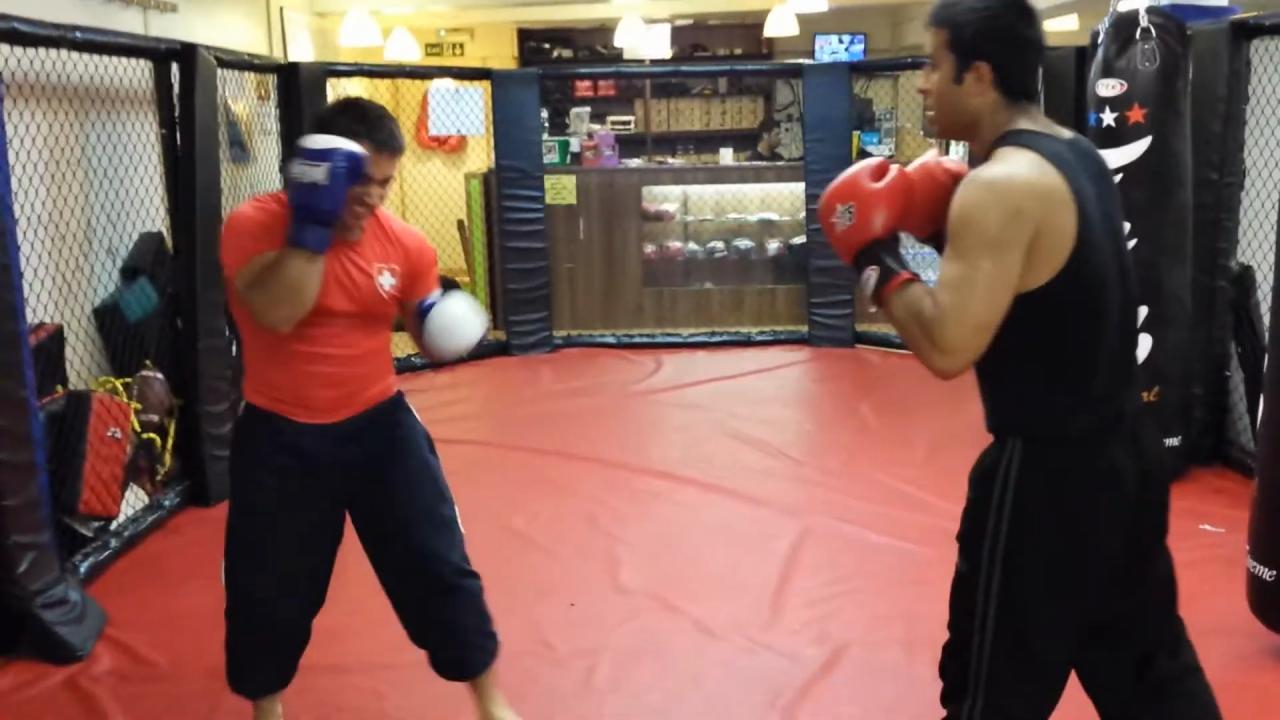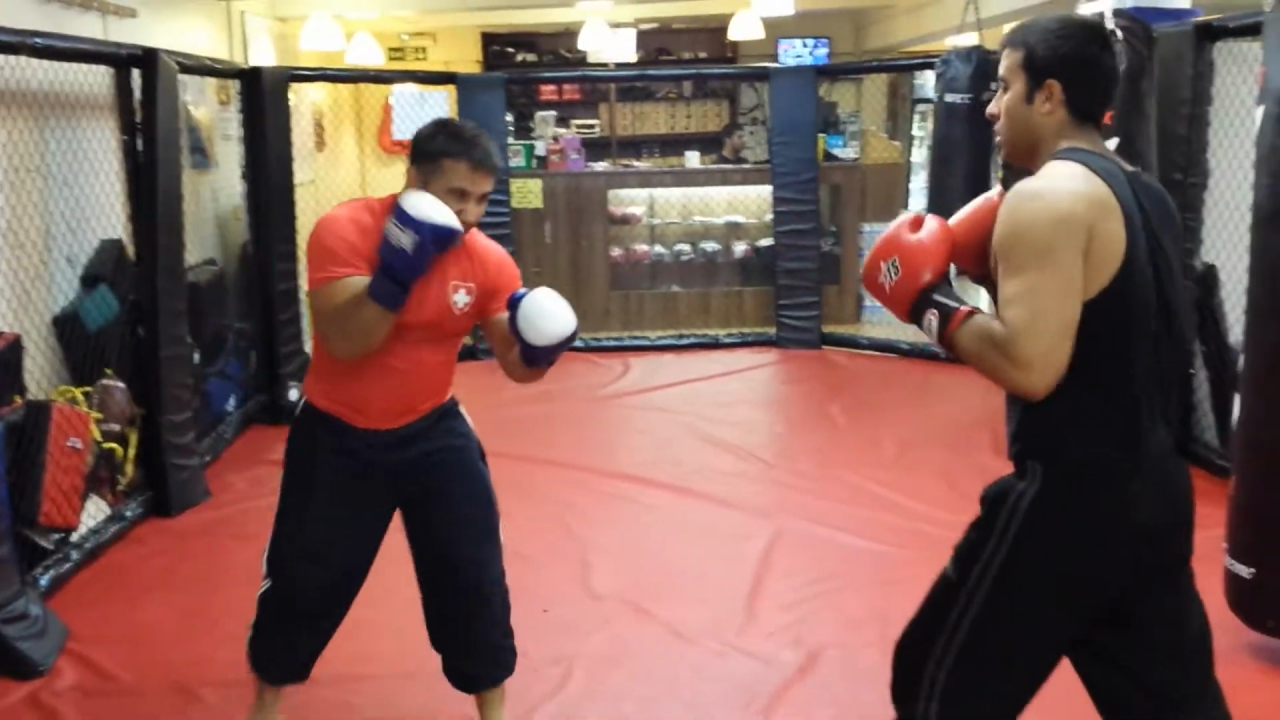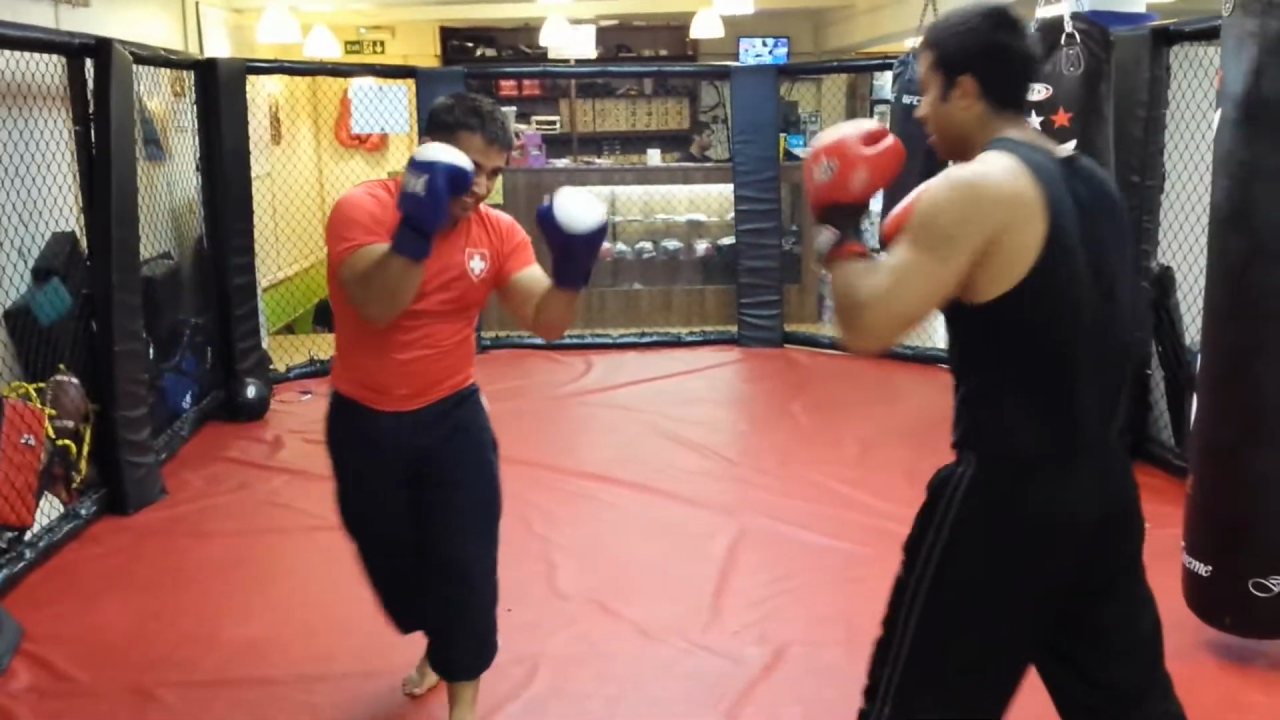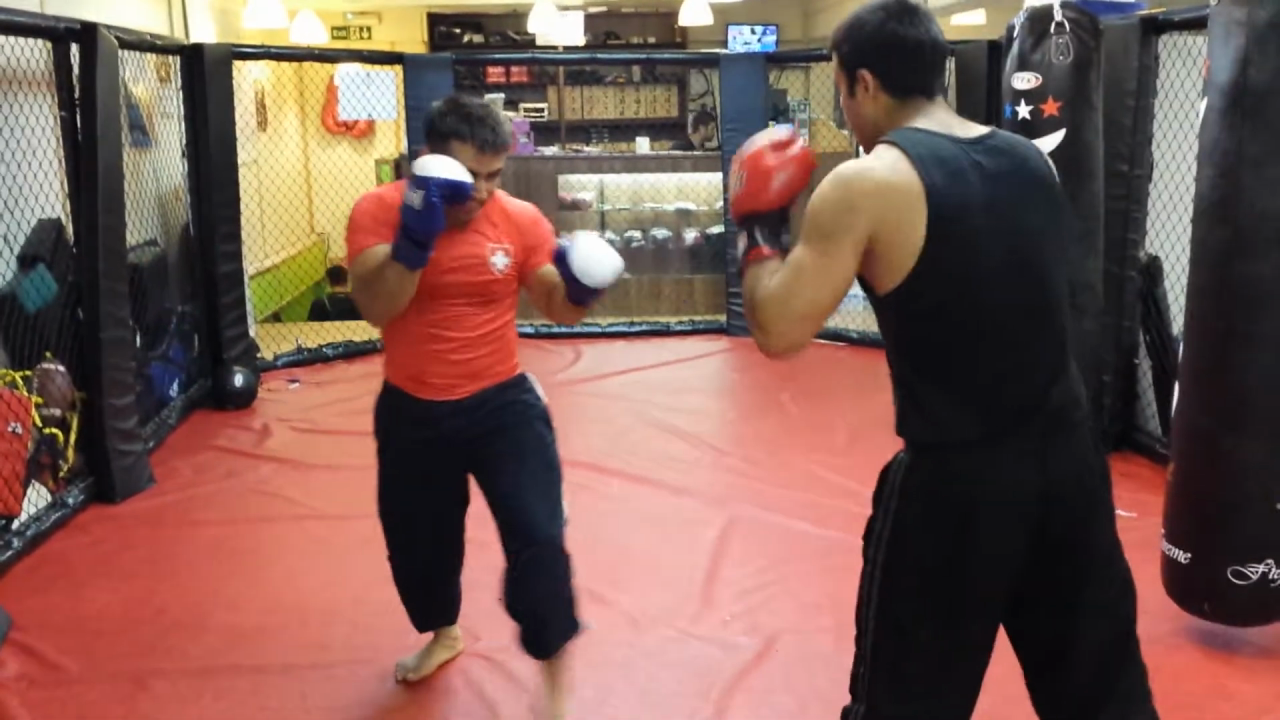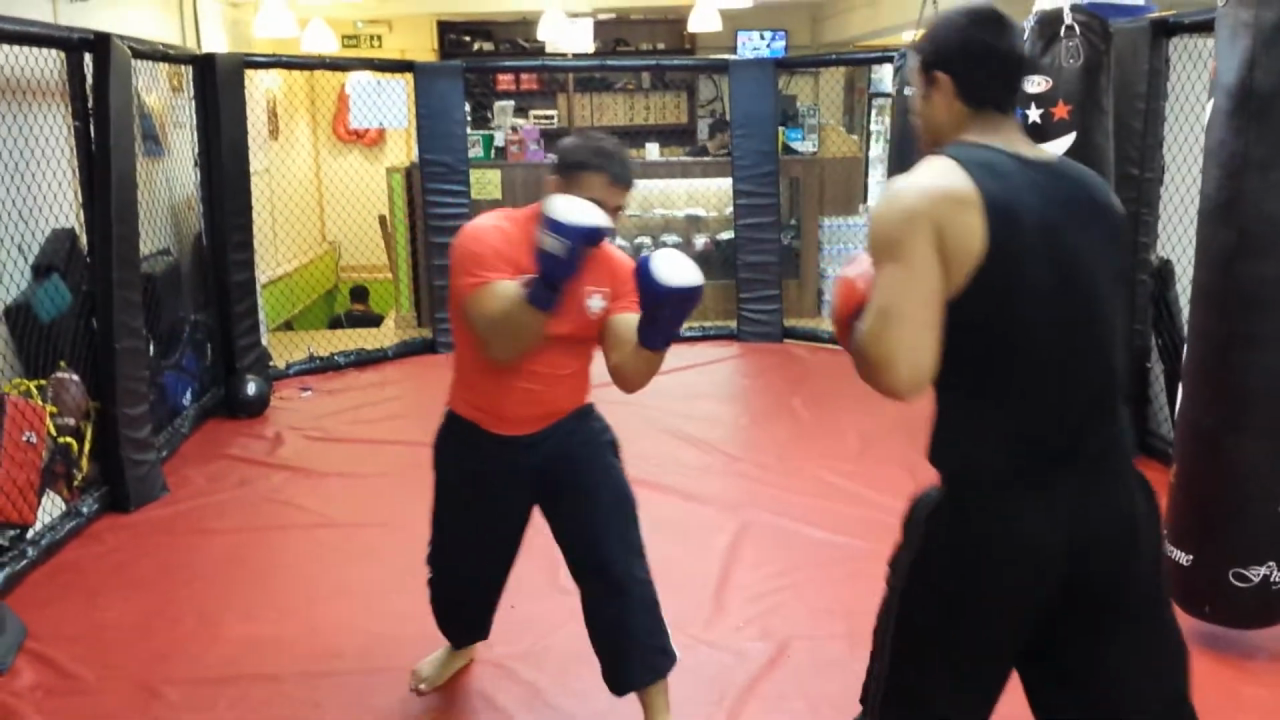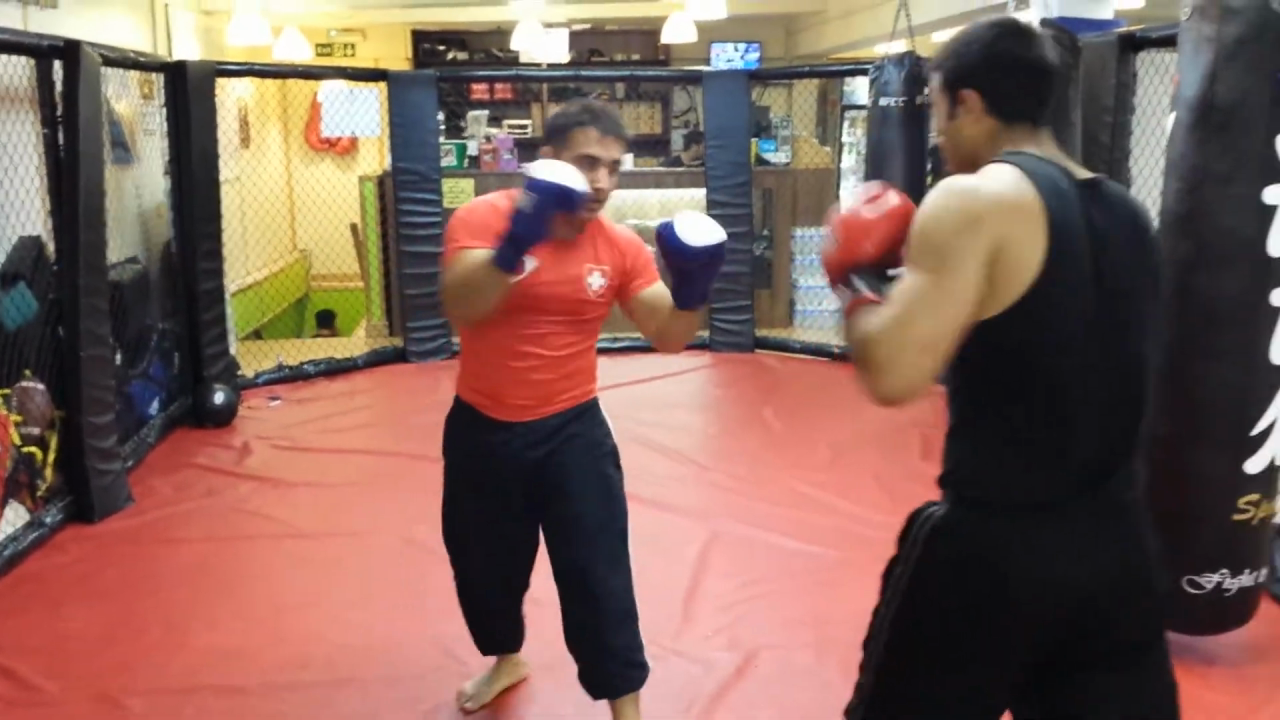
dt=0.3s
person 1, frame 1
left shoulder: (1001, 185)
right shoulder: (1075, 157)
left elbow: (948, 347)
left wrist: (875, 257)
right wrist: (957, 228)
left hip: (1049, 470)
right hip: (1123, 454)
person 1, frame 2
left shoulder: (1046, 198)
right shoulder: (1145, 195)
left elbow: (1030, 365)
left wrist: (930, 304)
left hip: (1069, 499)
right hip: (1153, 487)
person 1, frame 3
left shoulder: (971, 189)
right shoulder: (1093, 183)
left elbow: (867, 326)
left wrist: (836, 222)
left hip: (1006, 496)
right hip: (1102, 483)
person 1, frame 4
left shoulder: (864, 185)
right shoulder: (1032, 162)
left elbow: (777, 330)
left wrist: (757, 224)
left hip: (954, 482)
right hip: (1065, 457)
person 1, frame 5
left shoulder: (921, 198)
right shoulder: (1094, 193)
left elbow: (900, 370)
left wrist: (857, 324)
left hip: (987, 523)
right hip: (1109, 507)
person 1, frame 6
left shoulder: (971, 200)
right shoulder: (1129, 215)
left elbow: (890, 376)
left wrist: (859, 278)
left hip: (991, 548)
right hip: (1115, 542)
person 2, frame 1
left shoulder: (403, 242)
right shoulder: (254, 223)
left elbow: (427, 319)
right elbow: (278, 314)
right wrist: (313, 222)
left hip: (378, 427)
right hip: (282, 439)
left knee: (437, 567)
right knee: (266, 588)
person 2, frame 2
left shoulder: (488, 260)
right shoulder: (344, 229)
left elbow: (515, 365)
right elbow: (344, 343)
left wrist: (541, 348)
right wrist: (395, 274)
left hip: (433, 433)
right hip: (337, 437)
left knee: (472, 578)
right knee: (304, 578)
person 2, frame 3
left shoulder: (498, 231)
right shoulder: (362, 208)
left elbow: (547, 323)
right elbow: (376, 307)
left wrist: (573, 263)
right wrist: (418, 227)
left hip: (451, 417)
right hip: (364, 421)
left knee: (464, 560)
right knee: (390, 552)
right ankle: (438, 644)
person 2, frame 4
left shoulder: (520, 220)
right shoulder: (377, 211)
left elbow: (560, 309)
right elbow: (376, 308)
left wrist: (585, 286)
right wrist: (417, 235)
left hip: (502, 403)
right hip: (412, 411)
left knee: (536, 534)
right knee: (417, 540)
right ankle: (441, 634)
person 2, frame 5
left shoulder: (617, 266)
right shoulder: (488, 239)
left elbow: (629, 377)
right elbow: (503, 347)
left wrist: (660, 327)
right wrist: (551, 277)
left hip: (569, 436)
right hip: (479, 441)
left knee: (618, 572)
right knee: (460, 565)
right ankle: (460, 646)
person 2, frame 6
left shoulder: (619, 247)
right shoulder: (483, 218)
left elbow: (668, 337)
right elbow: (461, 308)
left wrist: (692, 286)
right wrist: (516, 240)
left hip: (571, 431)
right hip: (482, 431)
left knee: (597, 577)
right knee: (481, 564)
right ankle: (506, 661)
